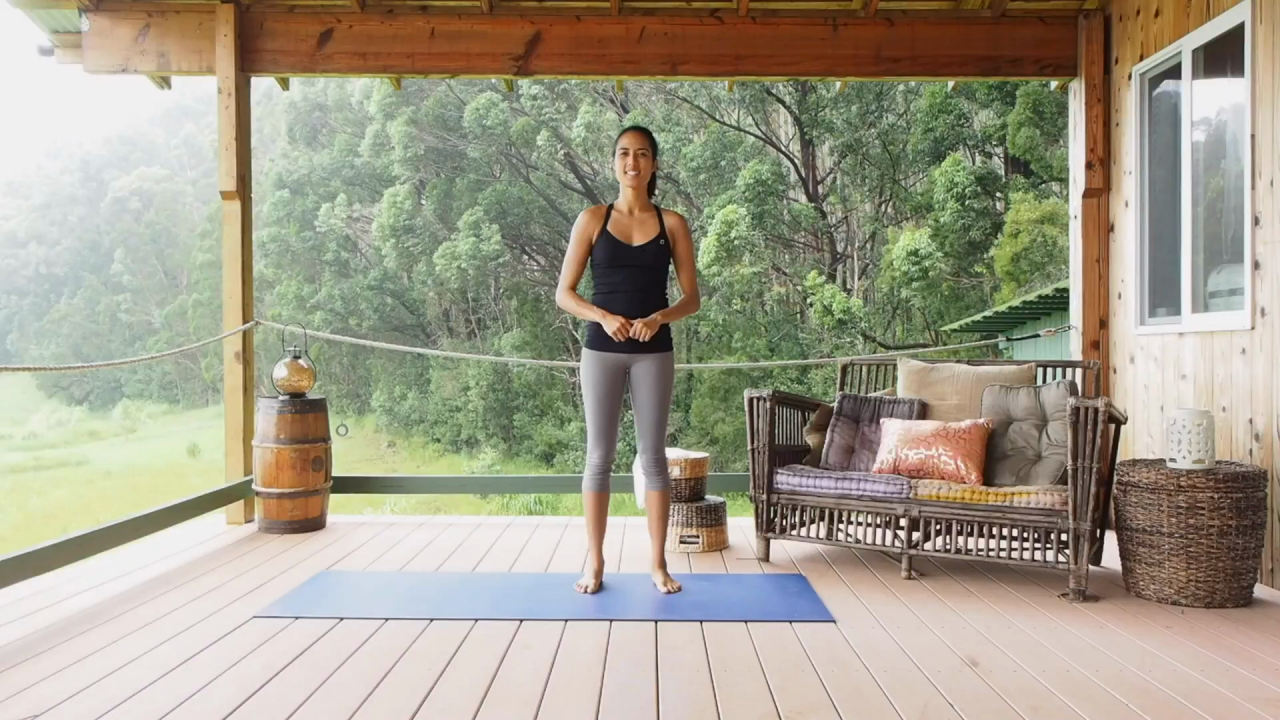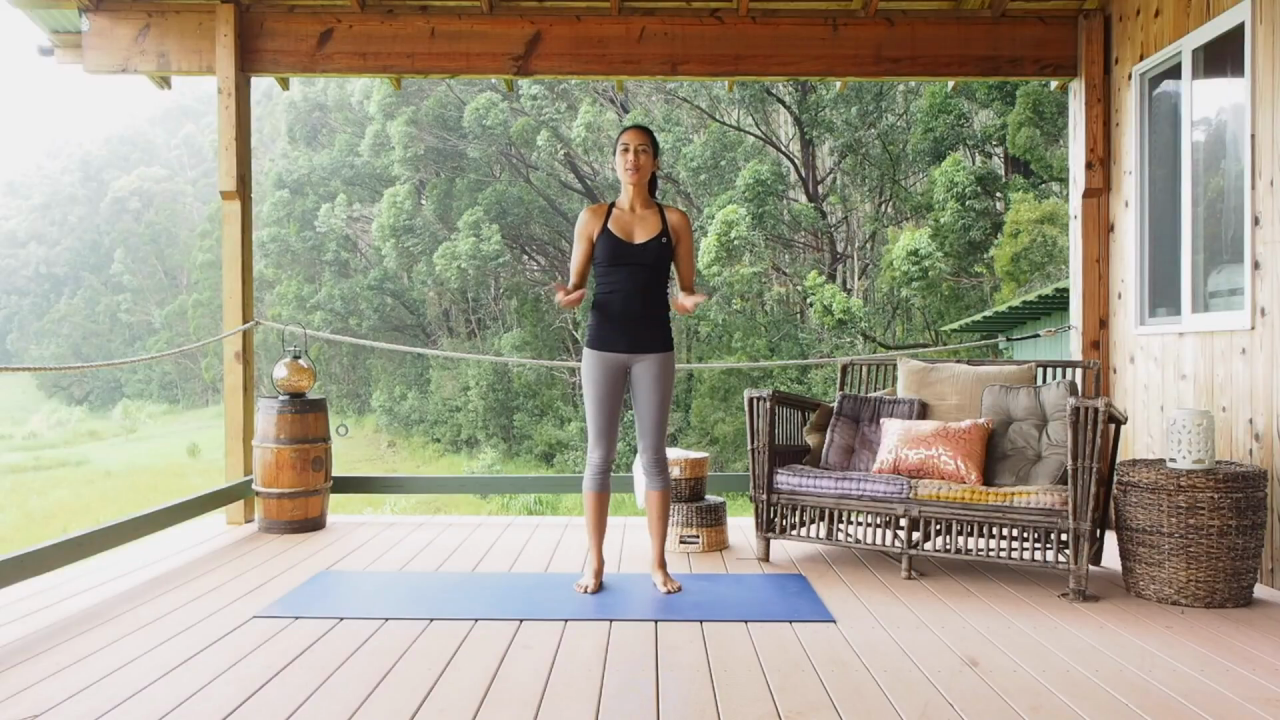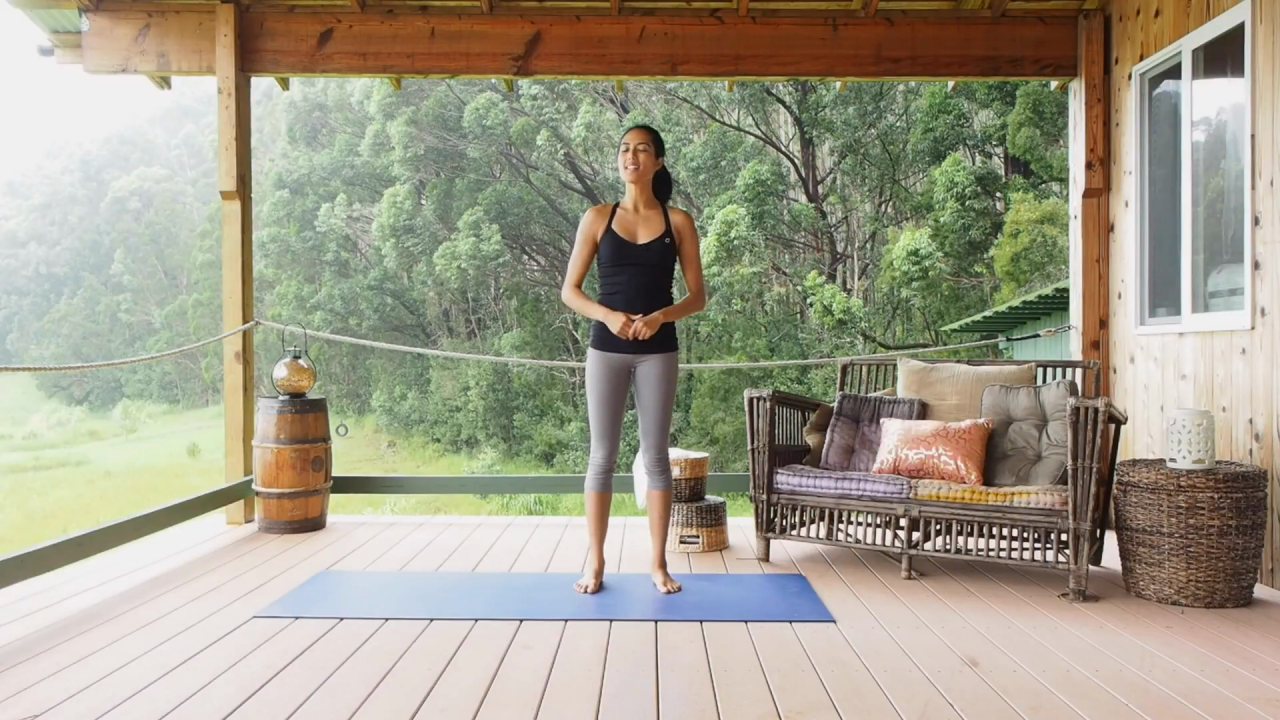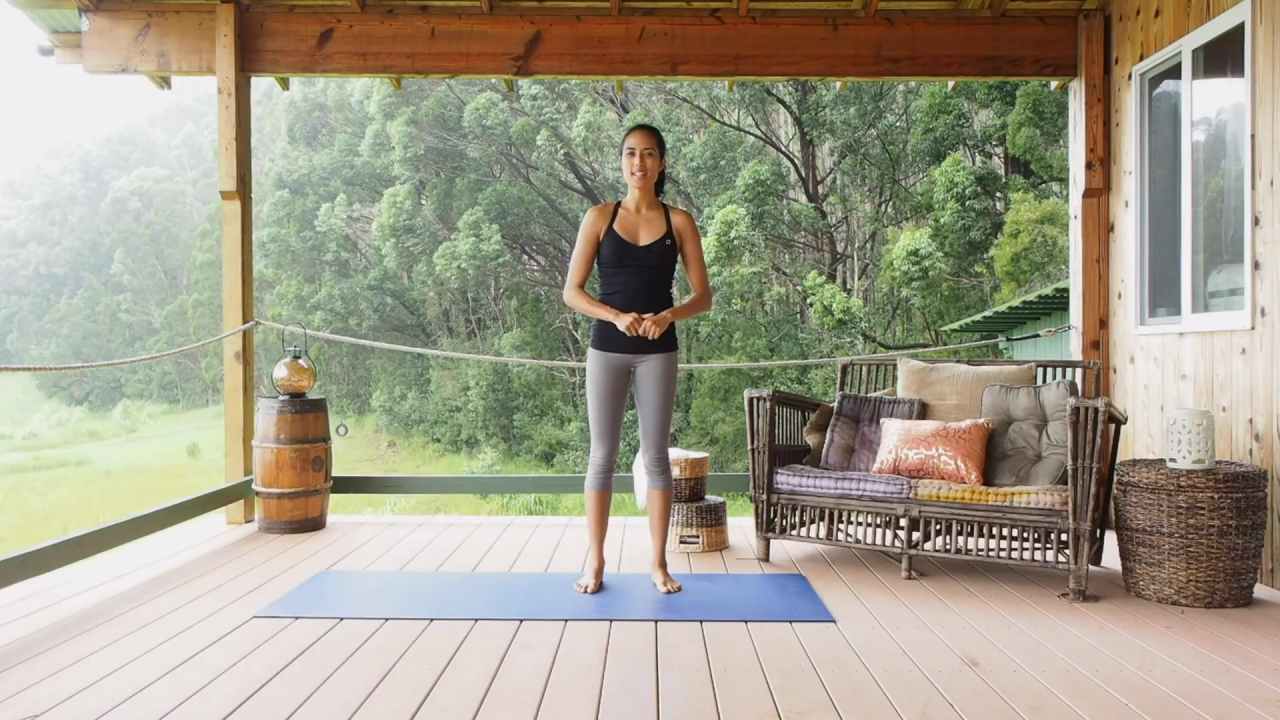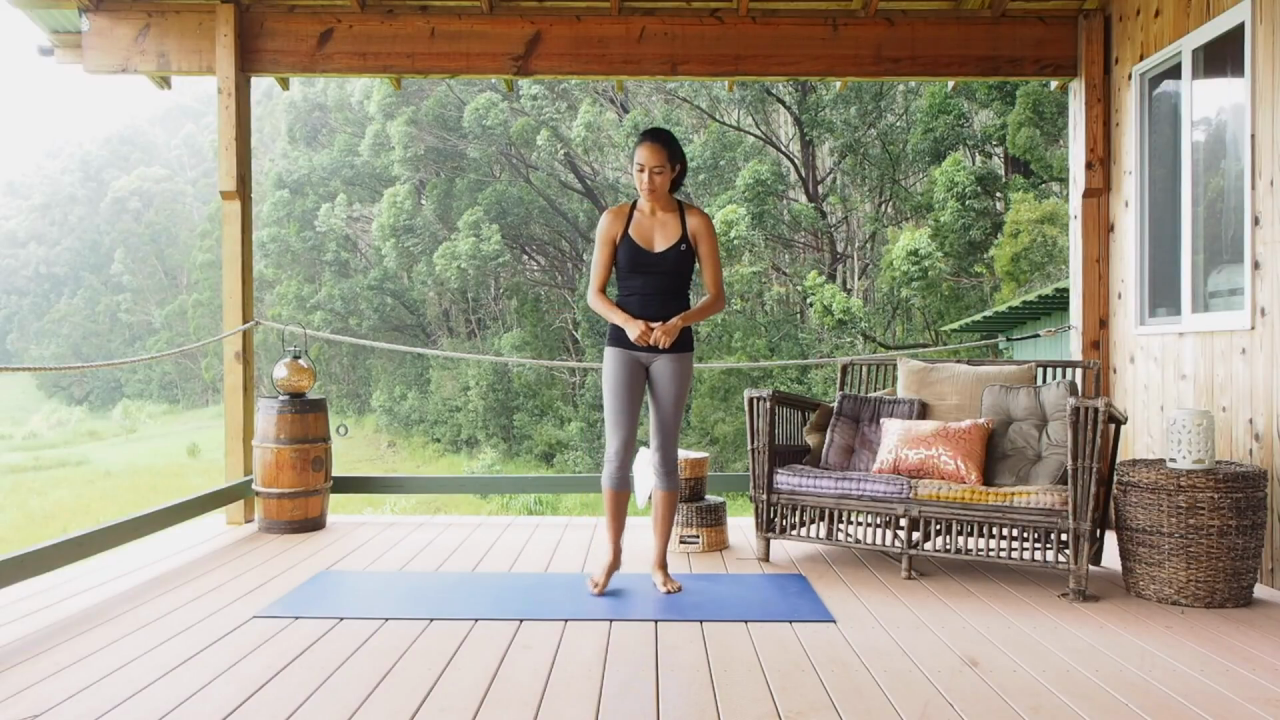
dt=1s
person 1, frame 1
left shoulder: (672, 224)
right shoulder: (592, 219)
left elbow: (692, 297)
right elbow: (564, 292)
left wrist: (659, 318)
right wrist: (603, 316)
left hip: (653, 352)
right hip: (601, 349)
left knee: (653, 456)
right knee: (599, 456)
left ankle: (658, 562)
right ankle: (594, 559)
person 1, frame 2
left shoulder: (674, 221)
right shoulder: (593, 217)
left elbow: (688, 288)
right elbow: (574, 283)
left wrist: (686, 301)
right wrist: (569, 295)
left hip: (654, 350)
right hip: (603, 348)
left knee: (653, 455)
right knee: (600, 455)
left ankle: (658, 563)
right ankle: (594, 561)
person 1, frame 3
left shoulder: (678, 221)
right shoulder: (597, 218)
left elbow: (697, 295)
right elbow: (570, 289)
left wrist: (660, 316)
right wrist: (607, 315)
left hip: (658, 350)
right hip: (607, 348)
left knee: (656, 456)
right knee: (602, 456)
left ankle: (658, 563)
right ankle: (595, 560)
person 1, frame 4
left shoulder: (679, 222)
right shoulder: (599, 217)
left elbow: (703, 295)
right elbow: (572, 290)
left wrist: (667, 316)
right wrist: (616, 316)
left hip: (658, 351)
right hip: (607, 348)
left knee: (655, 456)
right knee: (602, 455)
left ankle: (658, 563)
right ankle: (595, 560)
person 1, frame 5
left shoulder: (696, 222)
right shoulder: (614, 220)
left elbow: (716, 296)
right elbow: (595, 294)
left wrist: (678, 322)
right wrist: (628, 324)
left hip: (673, 350)
right hip: (622, 346)
left knee: (664, 455)
right knee: (618, 449)
left ankle: (659, 562)
right ankle: (611, 552)
